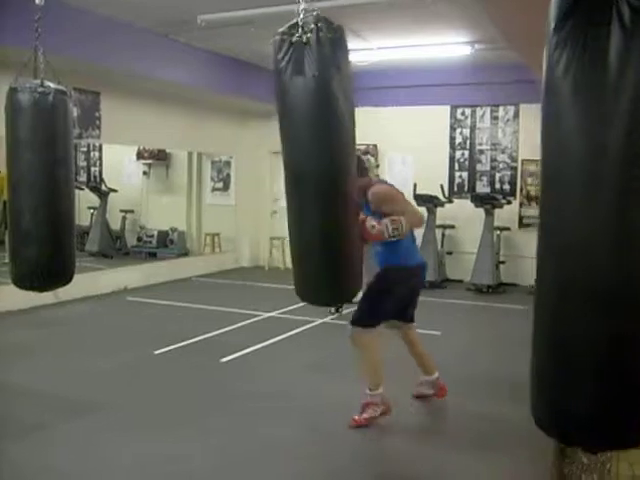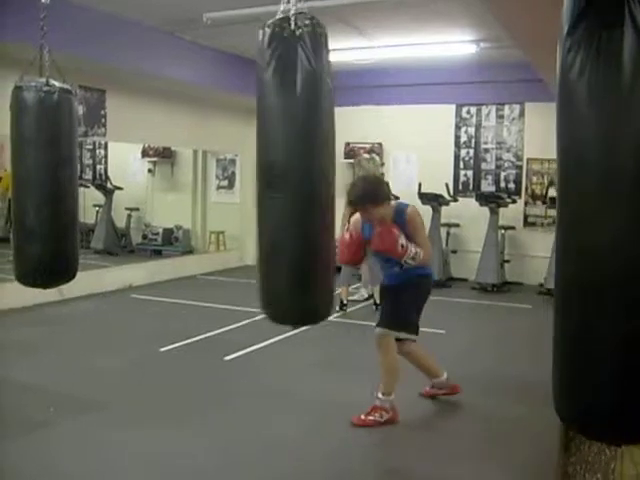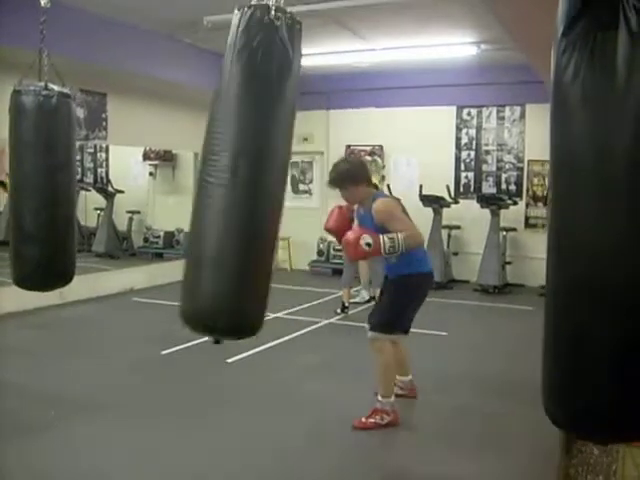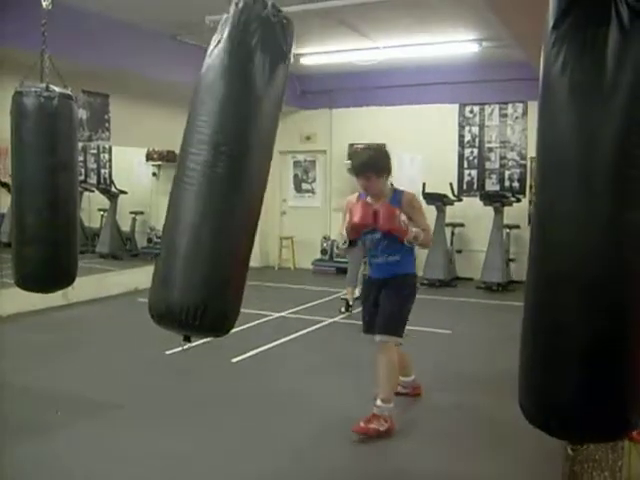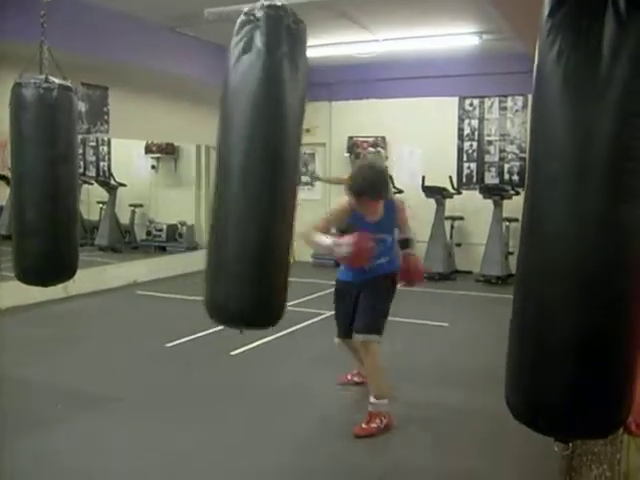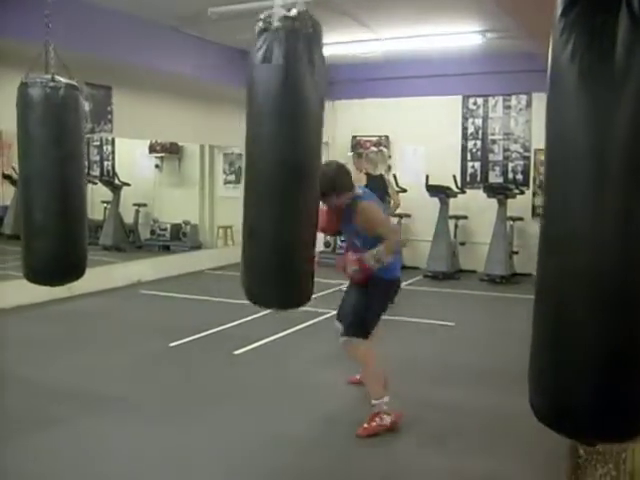
dt=0.4s
person 1, frame 1
left shoulder: (378, 192)
right shoulder: (369, 193)
left elbow: (417, 219)
left wrist: (378, 228)
left hip: (399, 269)
right hip: (409, 267)
left knee: (360, 328)
right knee: (403, 325)
left ankle: (376, 401)
right ankle: (433, 382)
person 1, frame 2
left shoulder: (408, 215)
right shoulder: (358, 222)
left elbow: (426, 257)
left wrist: (402, 248)
left hip: (415, 280)
right hip: (390, 284)
left knee: (385, 335)
right knee: (401, 342)
left ankle: (385, 406)
right ankle: (443, 382)
person 1, frame 3
left shoulder: (383, 206)
right shoulder: (362, 209)
left elbow: (416, 238)
right elbow: (360, 241)
left wrist: (376, 244)
right wrist: (346, 233)
left hip: (414, 276)
right hip: (396, 275)
left knee: (379, 336)
right knee: (387, 332)
left ankle: (386, 410)
right ankle: (405, 383)
person 1, frame 4
left shoulder: (406, 200)
right shoulder: (357, 202)
left elbow: (427, 239)
left wrist: (405, 229)
right wrist: (352, 231)
left hip: (401, 278)
right hip: (374, 277)
left knee: (385, 339)
right knee: (384, 337)
left ankle: (383, 416)
right ankle: (408, 383)
person 1, frame 5
left shoulder: (396, 207)
right shoulder: (345, 208)
right elbow: (311, 234)
left wrist: (408, 254)
right wrist: (337, 246)
left hip: (381, 279)
right hip: (349, 280)
left knee: (365, 340)
right knee: (347, 338)
left ankle: (380, 413)
right ankle: (366, 371)
person 1, frame 6
left shoulder: (365, 207)
right shoulder: (353, 196)
left elbow: (396, 239)
right elbow: (337, 222)
left wrist: (366, 262)
left hip: (381, 278)
right hip: (370, 276)
left knee: (355, 338)
right knee: (348, 323)
left ankle: (383, 412)
right ankle: (373, 376)
